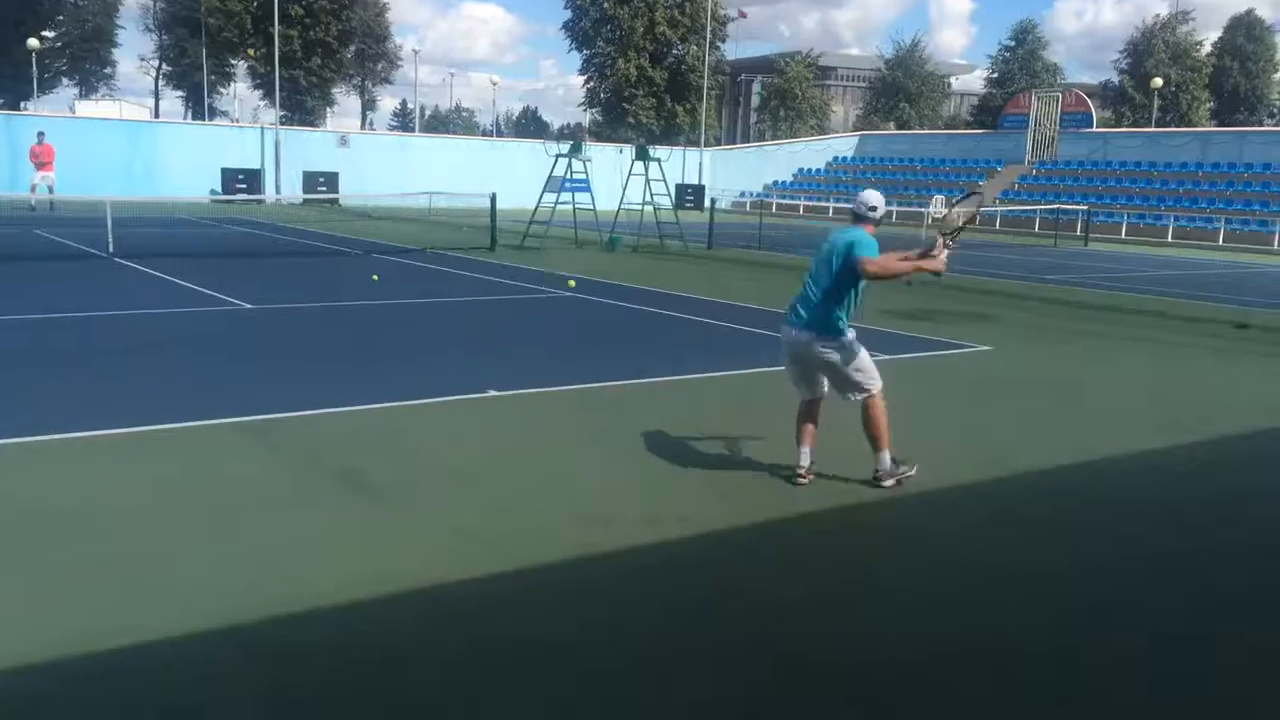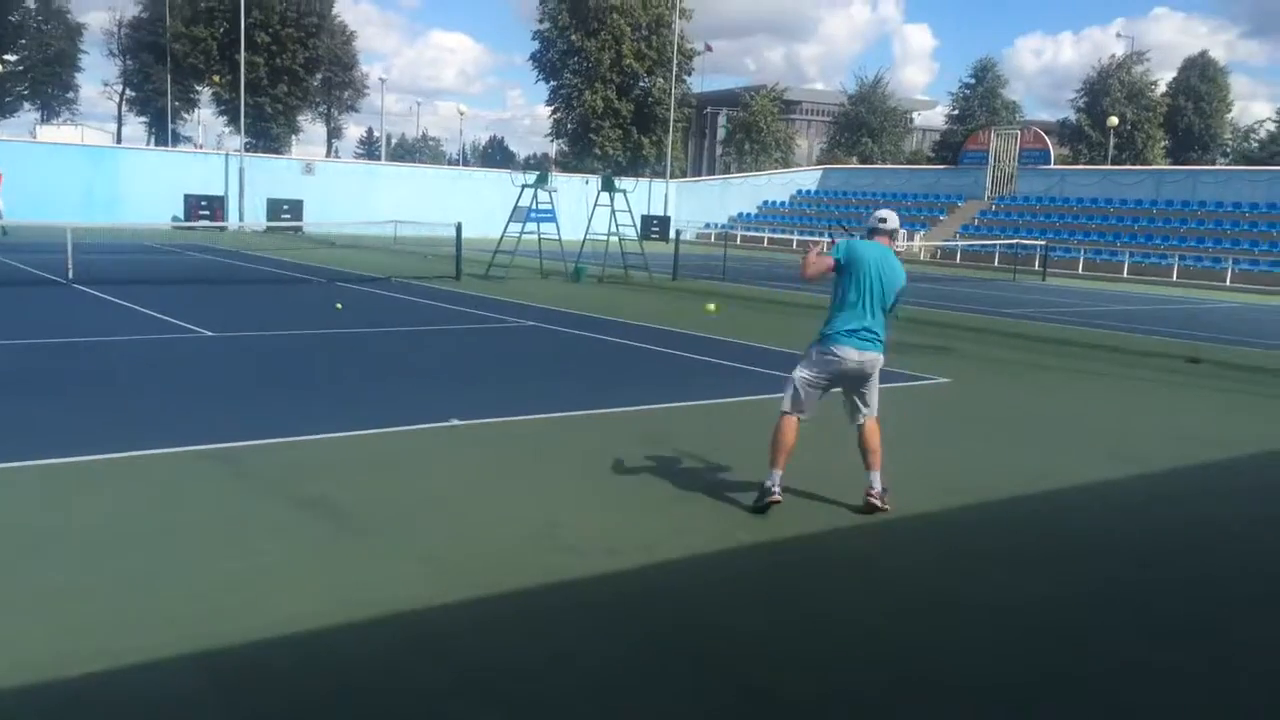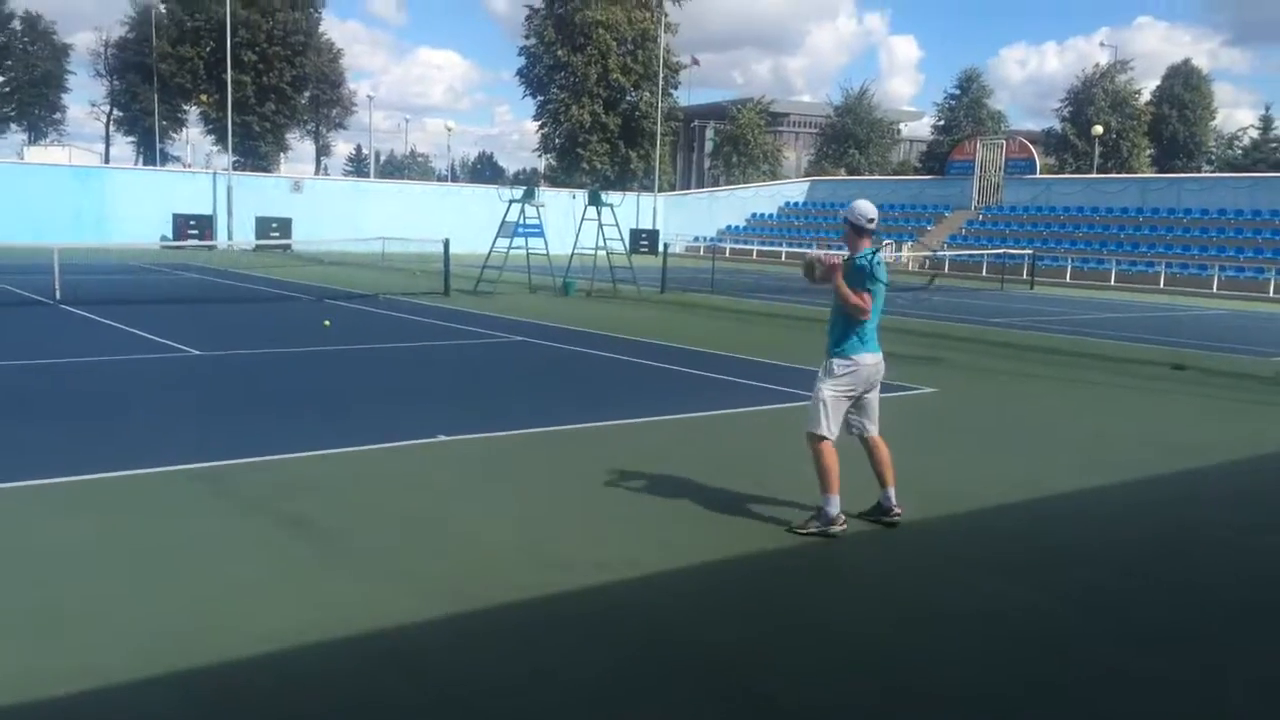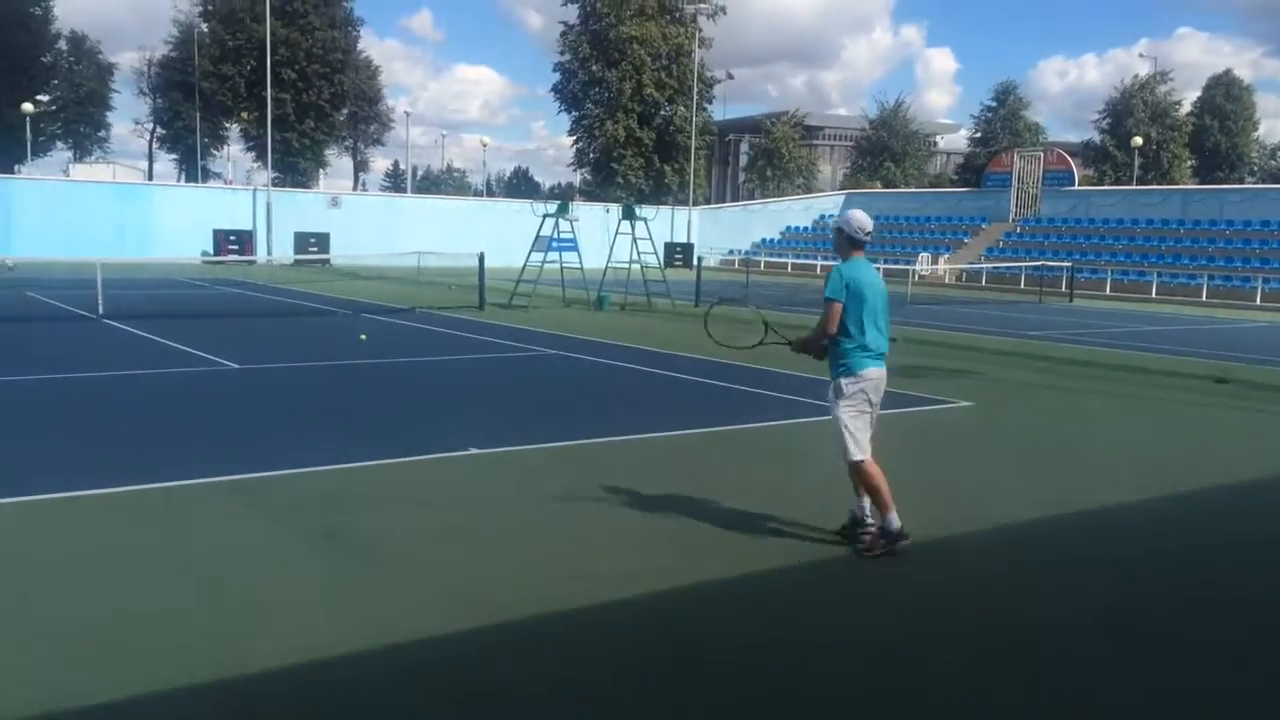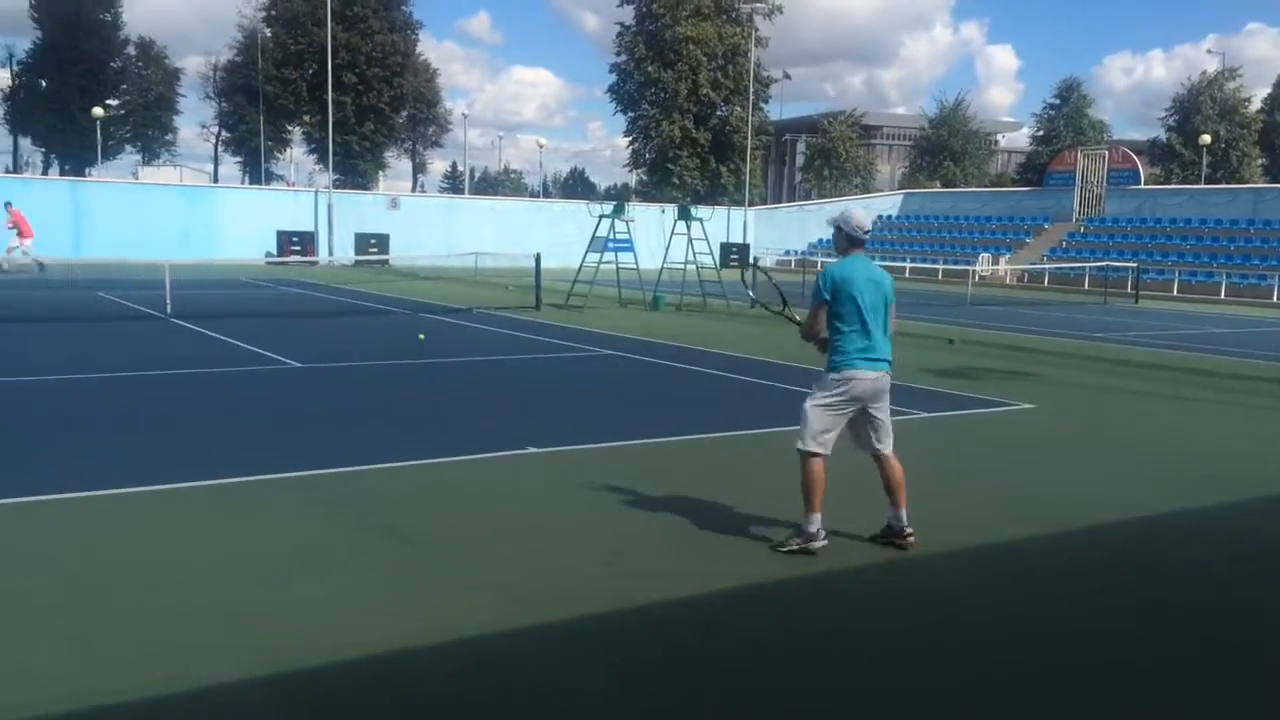
dt=0.4s
person 1, frame 1
left shoulder: (839, 236)
right shoulder: (863, 241)
left elbow: (878, 260)
right elbow: (870, 269)
left wrist: (918, 253)
right wrist: (922, 266)
left hip: (792, 331)
right hip: (827, 337)
left knee: (812, 398)
right knee: (872, 394)
left ankle: (803, 465)
right ankle: (885, 468)
person 1, frame 2
left shoulder: (851, 246)
right shoulder: (899, 272)
left elbow: (810, 273)
left wrist: (809, 257)
left hip: (832, 348)
right hip: (871, 355)
left knee: (790, 413)
right knee: (867, 420)
left ankle: (772, 486)
right ankle: (875, 490)
person 1, frame 3
left shoulder: (864, 262)
right shoulder: (872, 258)
left elbow: (861, 310)
left wrist: (836, 276)
right wrist: (830, 268)
left hip: (846, 361)
right hip: (869, 359)
left knee: (818, 436)
right knee: (870, 434)
left ankle: (831, 513)
right ankle: (889, 504)
person 1, frame 4
left shoulder: (841, 273)
right shoulder: (875, 276)
left elbow: (827, 328)
left wrist: (804, 344)
right wrist: (826, 347)
left hip: (853, 376)
right hip: (876, 371)
left knee: (858, 458)
right knee: (859, 452)
left ankle: (893, 529)
right ankle: (862, 518)
person 1, frame 5
left shoulder: (832, 271)
right shoulder: (883, 277)
left elbow: (815, 328)
left wrist: (820, 337)
left hip: (845, 374)
right hip: (879, 373)
left knee: (812, 449)
right knee: (883, 452)
left ankle: (811, 530)
right ankle: (900, 527)
